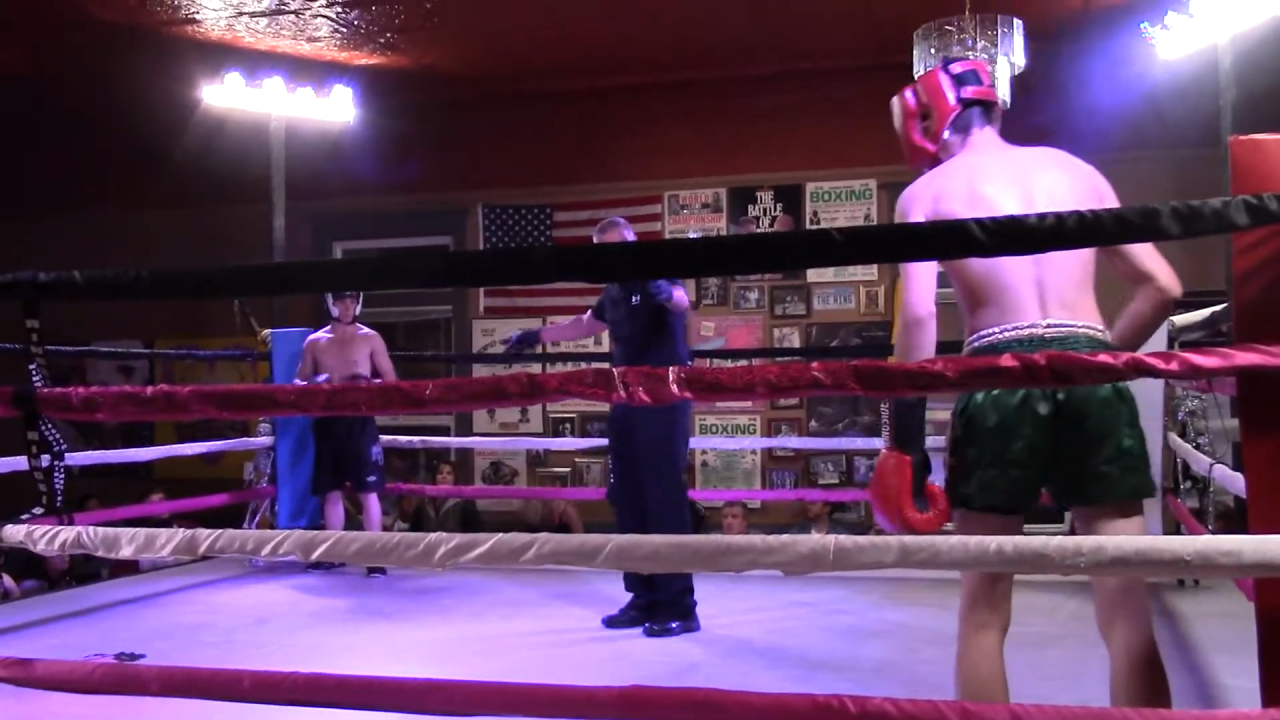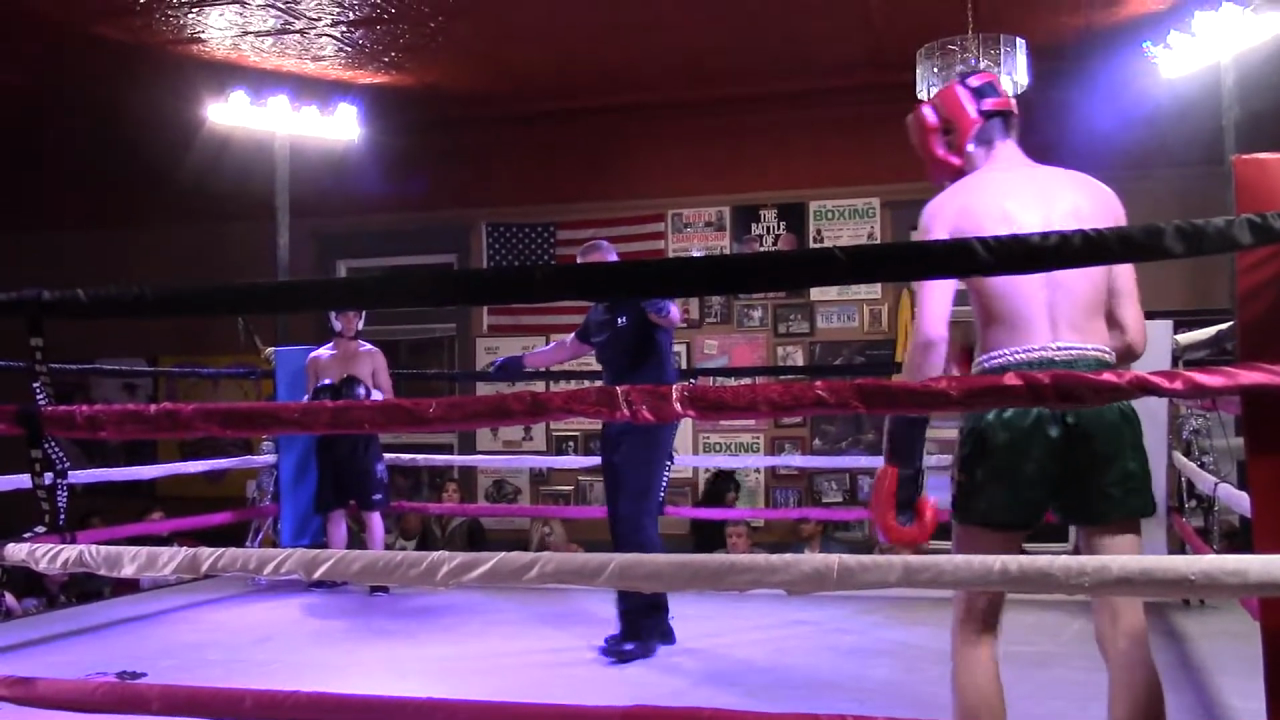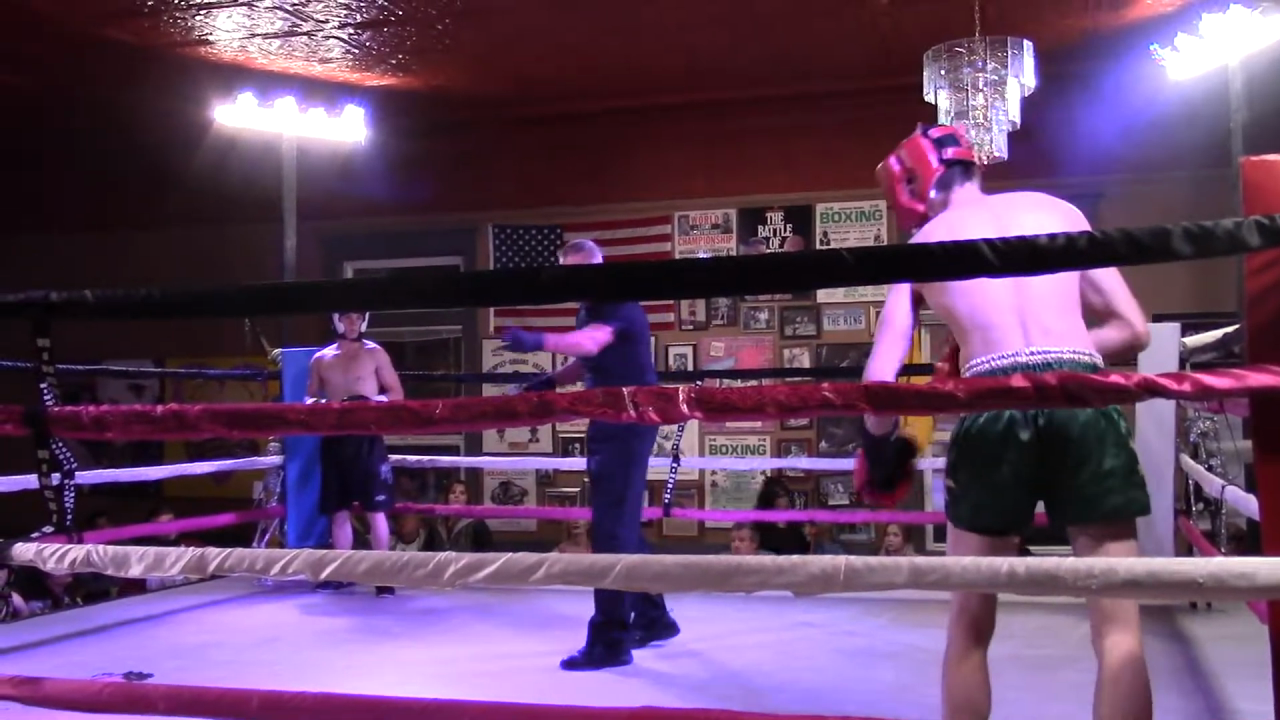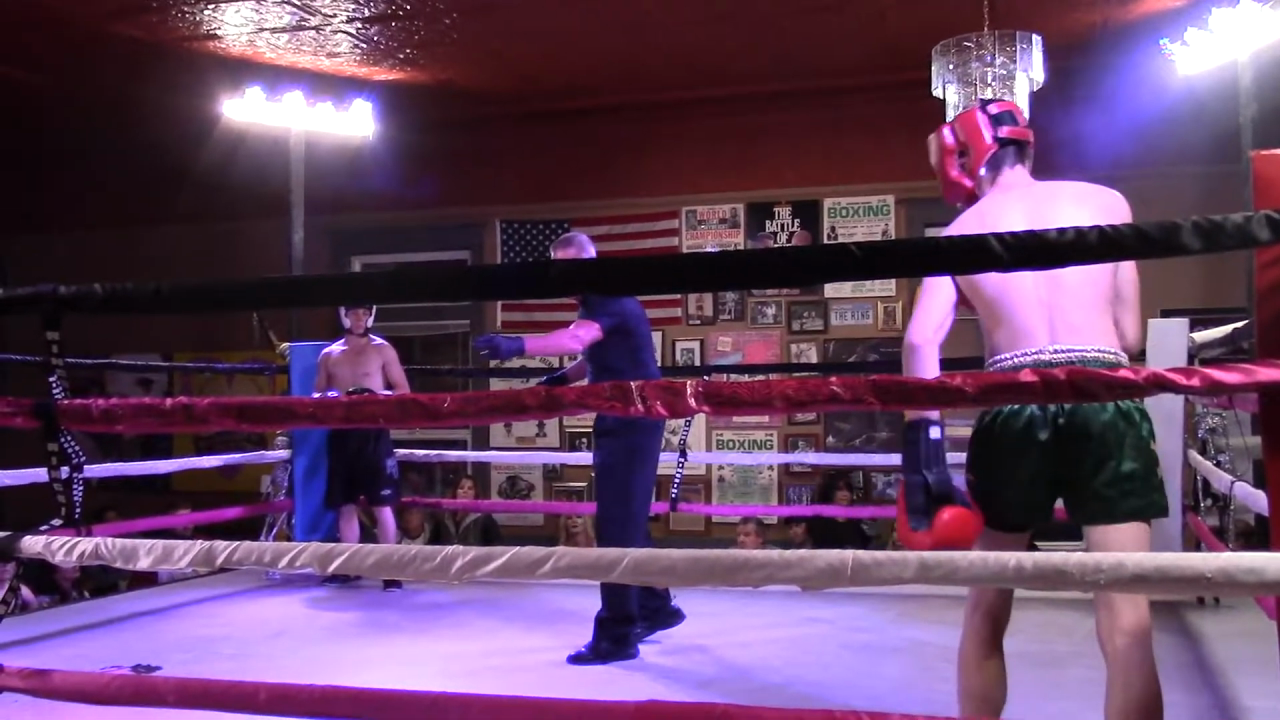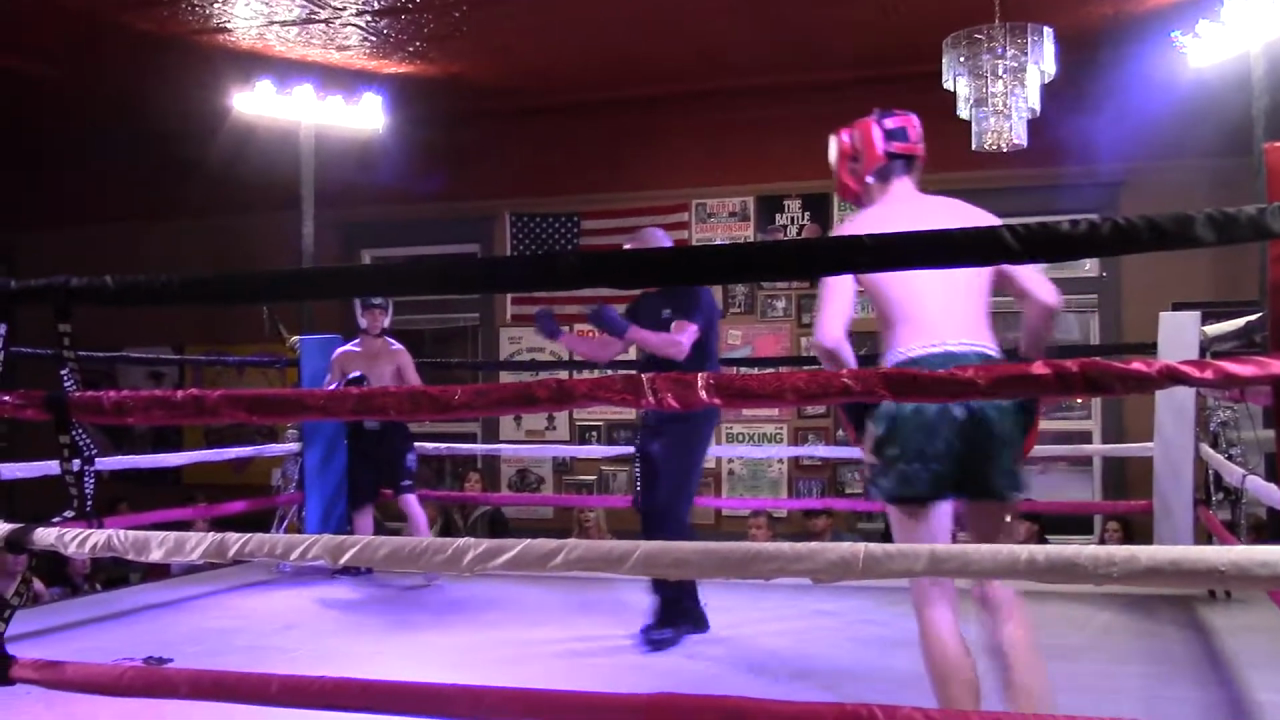
dt=0.5s
person 1, frame 1
left shoulder: (925, 193)
right shoulder: (1077, 172)
left elbow: (918, 313)
right elbow: (1163, 285)
left wrist: (905, 436)
left hip: (1001, 386)
right hip: (1093, 382)
left knee: (984, 616)
right knee: (1128, 614)
person 1, frame 2
left shoulder: (948, 208)
right shoulder: (1097, 195)
left elbow: (931, 333)
right elbow: (1131, 337)
left wrist: (903, 450)
left hip: (1007, 410)
right hip: (1100, 404)
left knee: (975, 629)
right knee: (1125, 632)
person 1, frame 3
left shoulder: (920, 252)
right shoulder: (1058, 211)
left elbow: (880, 378)
right elbow: (1132, 328)
left wrist: (882, 446)
left hip: (992, 414)
right hip: (1082, 405)
left knee: (970, 628)
right knee: (1119, 632)
person 1, frame 4
left shoulder: (958, 234)
right shoulder: (1105, 203)
left elbow: (921, 341)
right elbow: (1128, 337)
left wrist: (922, 453)
left hip: (1014, 410)
right hip: (1103, 402)
left knee: (986, 616)
right knee: (1127, 630)
person 1, frame 5
left shoulder: (857, 229)
right shoulder: (977, 217)
left elbow: (829, 337)
right elbow: (1046, 300)
left wrist: (856, 398)
left hip: (916, 393)
left knee: (933, 594)
right knee: (996, 584)
right ankle: (1034, 715)
person 2, frame 1
left shoulder: (655, 280)
right shoulder: (613, 292)
left elbow: (681, 302)
right elbow: (585, 324)
left wrist: (665, 291)
right wrist: (537, 336)
left hip: (663, 403)
right hip: (626, 403)
left knee: (665, 501)
right knee: (629, 501)
left ankle: (680, 608)
right ankle: (646, 599)
person 2, frame 2
left shoulder: (641, 301)
right shoulder: (597, 315)
left elbow: (672, 317)
right elbow: (567, 348)
left wrist: (663, 308)
right wrist: (520, 362)
left hip: (650, 420)
right hip: (616, 422)
left knee: (636, 518)
right knee: (623, 520)
left ankle: (642, 627)
right ankle: (651, 622)
person 2, frame 3
left shoulder: (619, 306)
right shoulder: (590, 311)
left elbow: (589, 344)
left wrist: (537, 340)
right wrist: (550, 382)
left hip: (628, 425)
right hip: (607, 425)
left knee: (611, 529)
right knee: (624, 525)
left ankle: (611, 641)
right ankle: (652, 617)
person 2, frame 4
left shoulder: (611, 300)
right shoulder: (595, 304)
left elbow: (575, 340)
left wrist: (517, 346)
right wrist: (564, 378)
left hip: (635, 420)
right hip: (617, 419)
left knee: (618, 523)
right knee: (625, 519)
left ankle: (616, 635)
right ankle: (656, 606)
person 2, frame 5
left shoulder: (694, 294)
right shoulder: (643, 303)
left elbow: (677, 348)
right elbow: (603, 352)
left wrist: (621, 326)
right wrist: (557, 335)
left hip: (691, 415)
right hip: (657, 415)
left knee: (669, 510)
right knee: (655, 511)
left ankle: (676, 613)
right ankle: (679, 610)
person 3, frame 1
left shoulder: (370, 338)
right shoulder: (314, 342)
left elbow: (391, 380)
right elbow: (297, 381)
left wrist: (369, 385)
right wrist: (312, 387)
left hip: (359, 421)
right hip: (327, 422)
left knee: (368, 491)
right knee: (331, 491)
person 3, frame 2
left shoulder: (372, 355)
right shoulder: (316, 359)
left elbow: (389, 399)
left wrist: (367, 393)
right wrist: (316, 397)
left hip: (362, 438)
right hip: (330, 439)
left knee: (371, 509)
right knee: (334, 510)
person 3, frame 3
left shoulder: (375, 354)
right shoulder: (321, 359)
left elbow: (397, 394)
right elbow: (310, 397)
left wrist: (371, 402)
right wrist: (317, 406)
left hip: (366, 439)
right hip: (334, 440)
left knee: (376, 510)
right knee: (338, 511)
person 3, frame 4
left shoulder: (383, 350)
right shoulder: (328, 355)
left elbow: (404, 391)
right elbow: (317, 394)
left wrist: (376, 396)
right wrist: (326, 399)
left hip: (373, 433)
right hip: (341, 434)
left knee: (382, 505)
right knee: (345, 505)
person 3, frame 5
left shoulder: (398, 353)
right shoulder: (343, 356)
right wrist: (344, 388)
left hip: (392, 433)
right hip: (361, 436)
left knee: (407, 498)
right knee: (360, 503)
